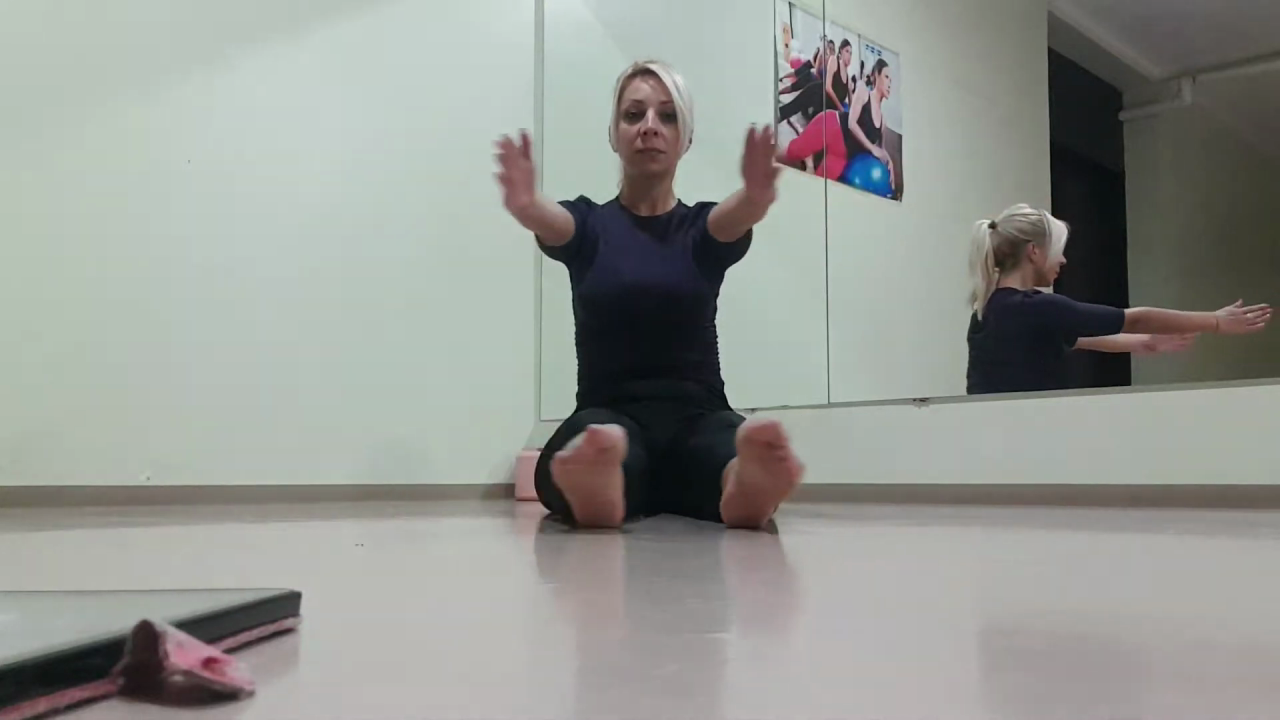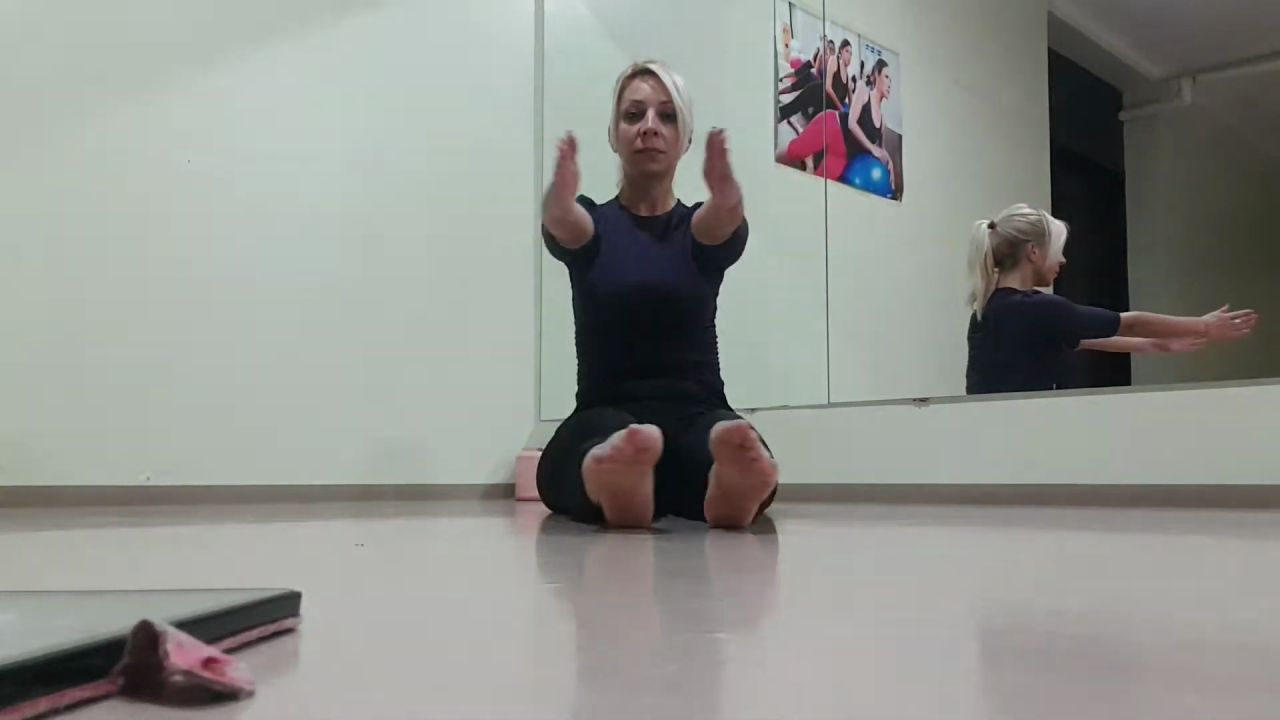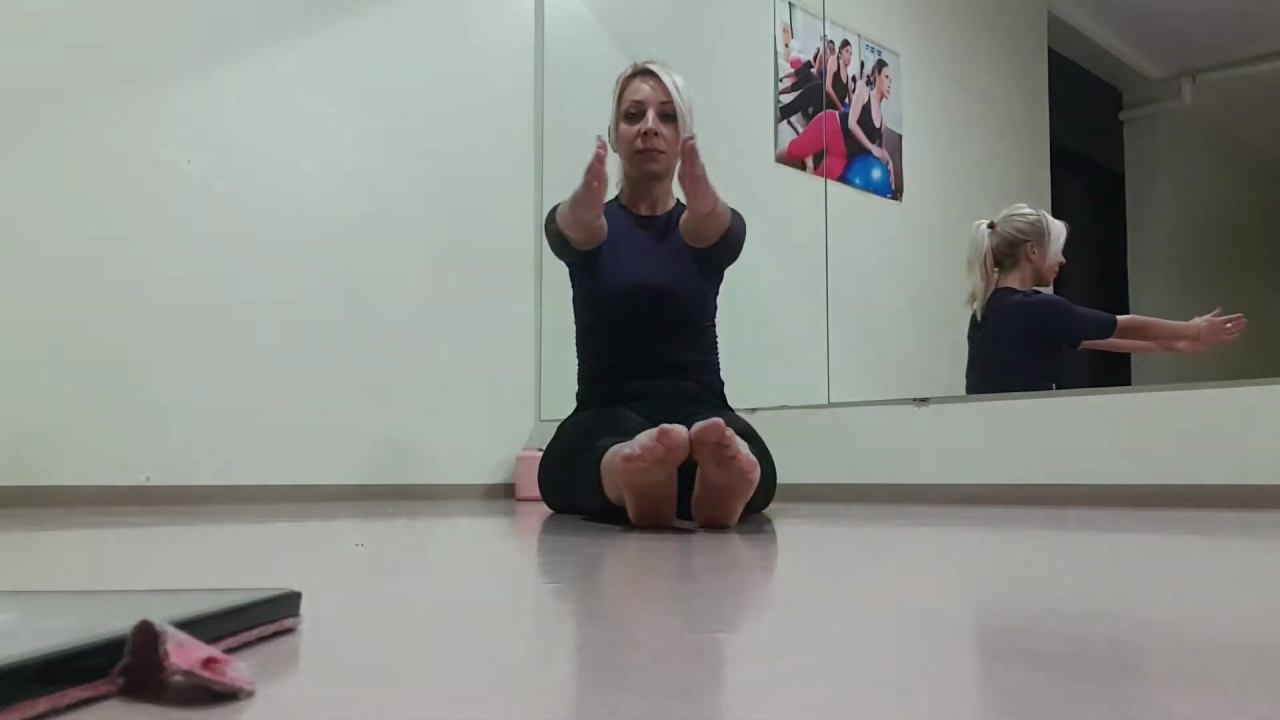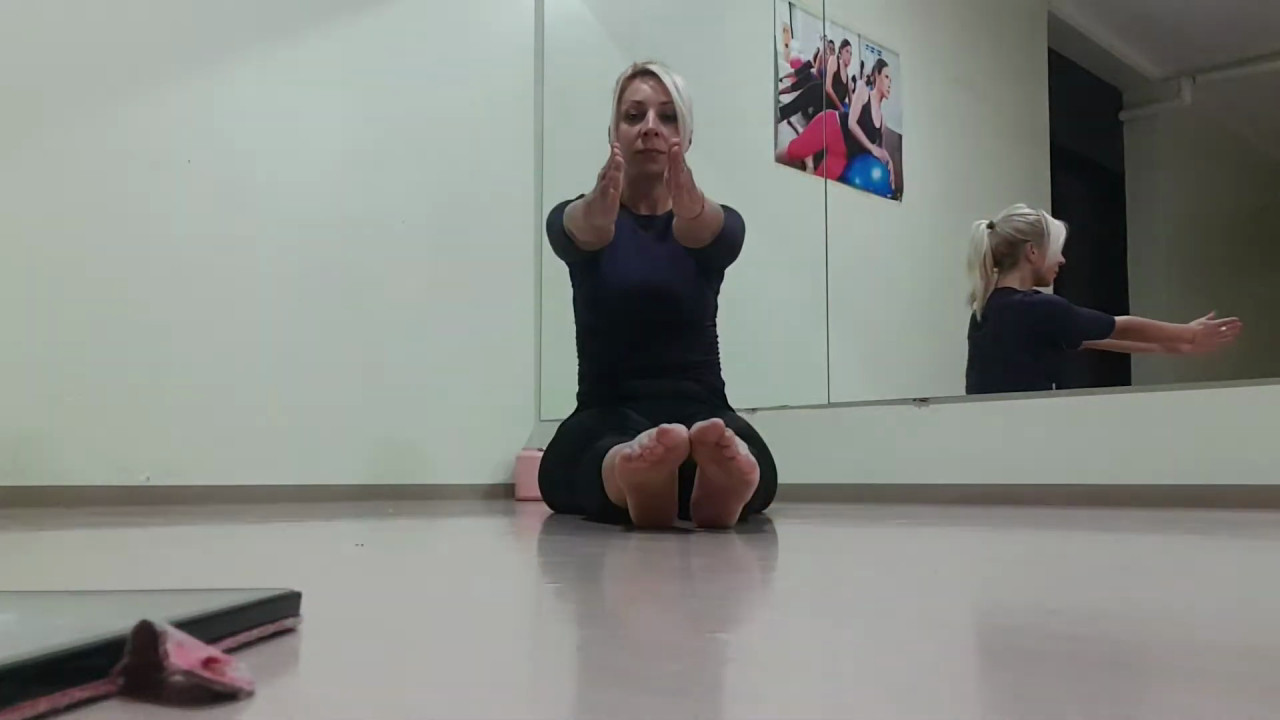
dt=0.1s
person 1, frame 1
left shoulder: (710, 226)
right shoulder: (583, 223)
left elbow: (736, 222)
right elbow: (550, 223)
left wrist: (757, 196)
right wrist: (524, 205)
left hip: (698, 418)
right hip: (605, 421)
left knee: (753, 455)
right knee: (593, 446)
left ankle: (744, 483)
right ankle: (594, 479)
person 1, frame 2
left shoulder: (711, 227)
right shoulder: (589, 223)
left elbow: (722, 221)
right elbow: (564, 223)
left wrist: (726, 197)
right wrist: (557, 201)
left hip: (698, 416)
right hip: (607, 419)
left knee: (732, 445)
right knee: (610, 447)
left ankle: (731, 480)
right ankle: (612, 472)
person 1, frame 3
left shoulder: (718, 225)
right shoulder: (584, 222)
left elbow: (710, 228)
right elbow: (576, 228)
left wrist: (703, 202)
right wrist: (584, 207)
left hip: (699, 413)
right hip: (606, 420)
left knee: (744, 460)
left ankle: (721, 473)
right ankle: (631, 477)
person 1, frame 4
left shoulder: (716, 225)
right shoulder: (578, 222)
left elbow: (702, 228)
right elbow: (584, 227)
left wrist: (693, 204)
right wrist: (598, 204)
left hip: (700, 414)
right hip: (606, 420)
left knee: (746, 461)
left ankle: (721, 477)
right ankle: (631, 476)
person 2, frame 1
left shoulder: (994, 309)
right shoulder: (1038, 310)
left elbow: (1082, 335)
right elbow: (1133, 320)
left wrist: (1146, 342)
right wrist: (1215, 322)
person 2, frame 2
left shoulder: (995, 308)
right shoulder: (1036, 310)
left elbow: (1084, 336)
right elbow: (1128, 324)
left wrist: (1159, 344)
right wrist: (1203, 327)
person 2, frame 3
left shoulder: (993, 308)
right shoulder: (1037, 310)
left elbow: (1089, 335)
right elbow: (1124, 328)
left wrist: (1164, 344)
right wrist: (1195, 332)
person 2, frame 4
left shoulder: (993, 308)
right shoulder: (1037, 309)
left elbow: (1091, 336)
right elbow: (1122, 329)
left wrist: (1169, 345)
right wrist: (1191, 335)
